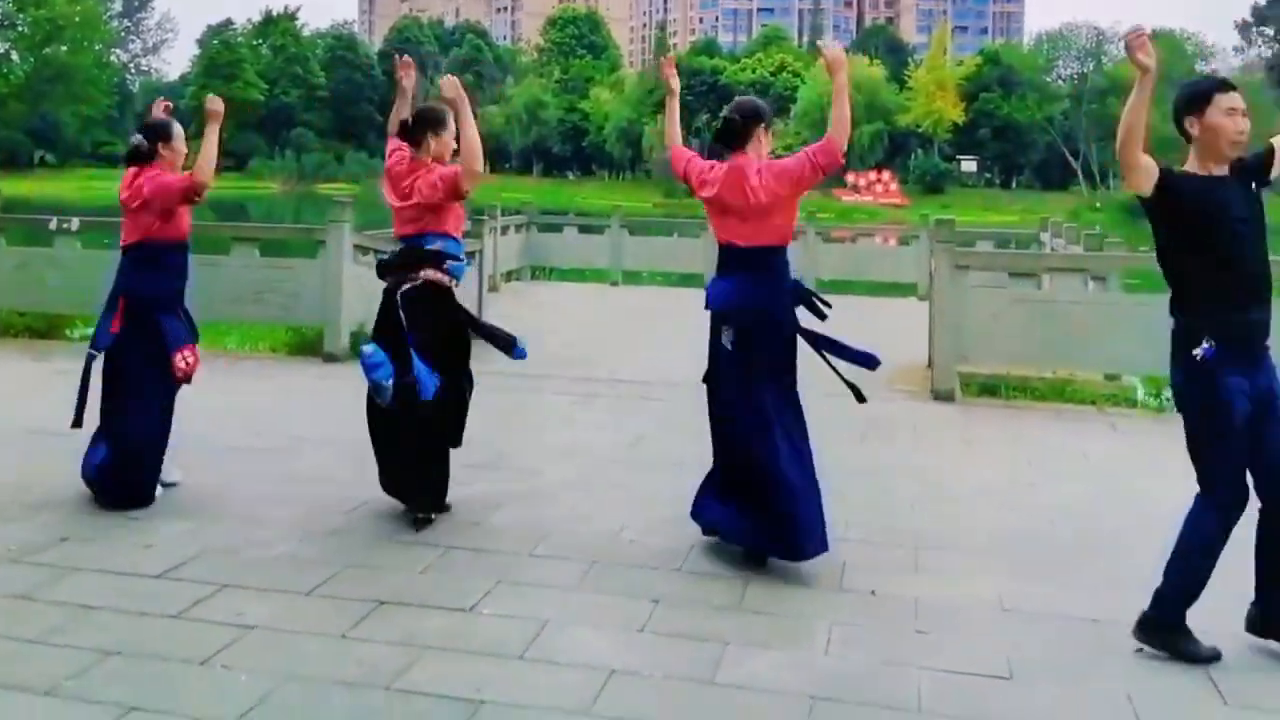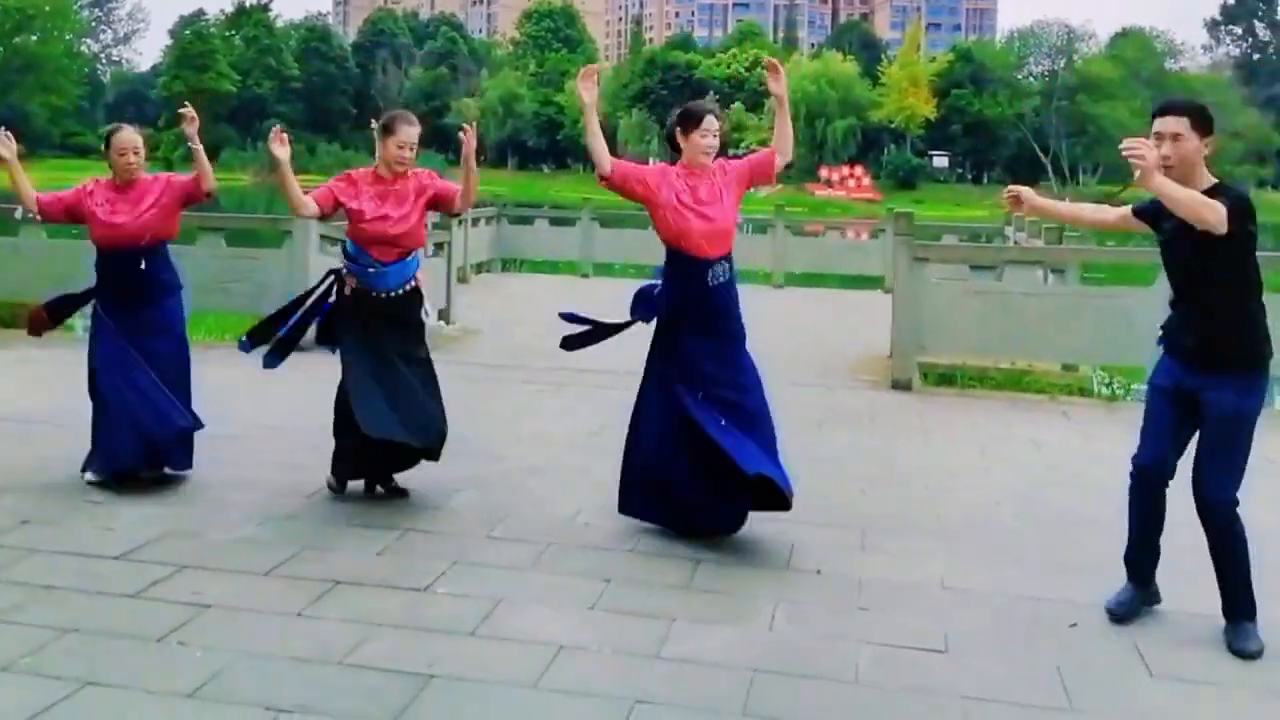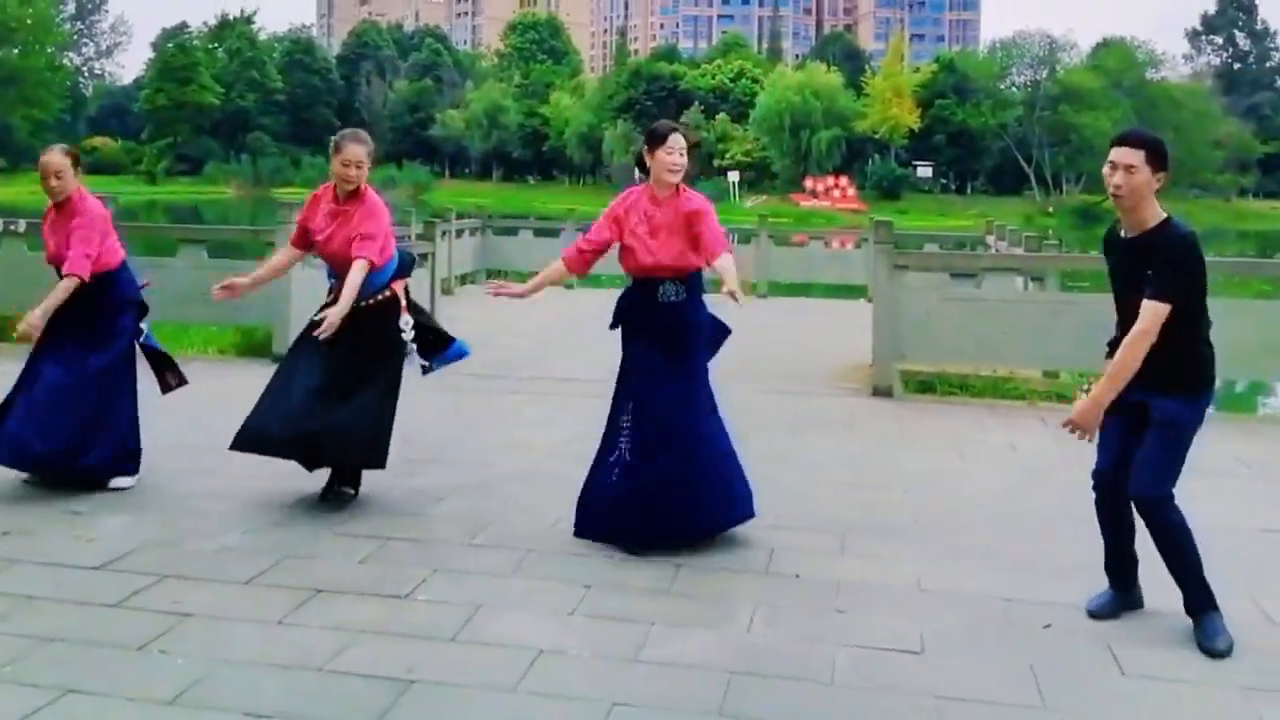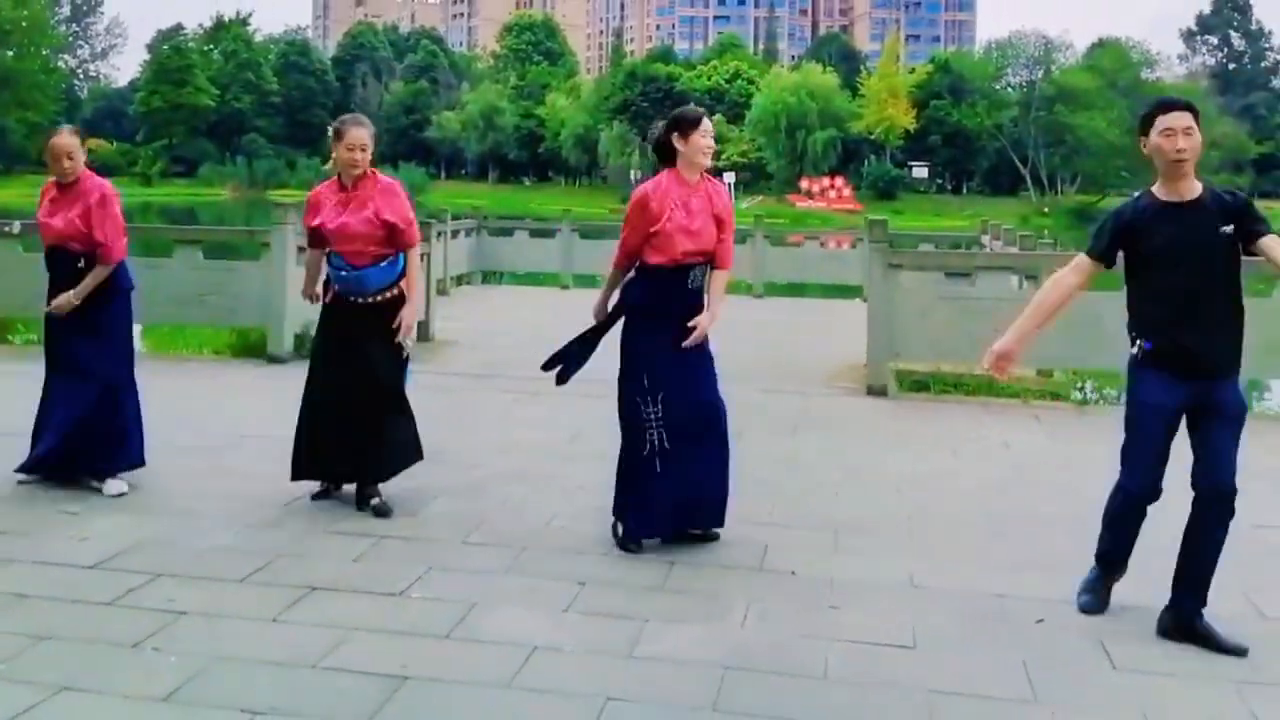
dt=0.4s
person 1, frame 1
right shoulder: (1170, 192)
right elbow: (1129, 158)
right wrist: (1145, 78)
right hip: (1206, 365)
right knee: (1224, 493)
right ankle: (1162, 621)
person 1, frame 2
left shoulder: (1232, 201)
right shoulder: (1163, 206)
left elbow: (1204, 216)
right elbow: (1109, 217)
left wrist: (1155, 180)
right wrist: (1043, 205)
left hip: (1235, 372)
right hip: (1179, 362)
left knee: (1214, 496)
right knee: (1147, 471)
left ankle: (1241, 615)
right ankle: (1140, 581)
person 1, frame 3
left shoulder: (1178, 245)
right shoulder: (1114, 237)
left elbow: (1146, 331)
left wrist: (1095, 399)
left hip: (1180, 387)
right hip: (1128, 375)
left knee: (1149, 490)
right knee: (1108, 479)
left ankle: (1204, 609)
right ankle: (1123, 585)
person 1, frame 4
left shoulder: (1232, 209)
right shoulder: (1132, 217)
right elbow: (1072, 275)
right wrist: (1016, 335)
left hip: (1220, 376)
right hip: (1157, 370)
left knee: (1219, 492)
right knee: (1138, 483)
left ankle: (1184, 612)
right ankle: (1106, 566)
person 2, frame 1
left shoulder: (709, 176)
right shoulder: (777, 176)
left elbow: (674, 150)
right elbow: (835, 145)
left wrist: (672, 94)
right wrist: (839, 78)
left hip: (733, 302)
right hip: (767, 303)
left knee: (741, 410)
right knee: (768, 417)
left ankle: (731, 519)
right ankle: (776, 531)
person 2, frame 2
left shoulder: (731, 176)
right shoulder: (659, 181)
left elbow: (779, 157)
right elbow: (606, 165)
left wrist: (780, 103)
right wrist: (590, 108)
left hip: (723, 307)
right hip: (683, 309)
left knee: (735, 401)
right knee: (703, 403)
left ankle: (710, 497)
right ankle: (701, 504)
person 2, frame 3
left shoulder: (696, 205)
right shoulder: (624, 206)
left elbow: (719, 250)
right elbow: (580, 256)
left wrist: (731, 280)
right wrist: (527, 288)
left hip: (684, 322)
right hip: (643, 325)
left knee: (687, 419)
right knee: (640, 417)
left ankle: (687, 515)
right ankle: (624, 518)
person 2, frame 4
left shoulder: (718, 195)
right shoulder: (652, 193)
left elbow: (722, 262)
right elbow: (625, 251)
left wrist: (710, 313)
right wrist: (604, 300)
left hip: (689, 310)
right hip: (652, 310)
left knee: (703, 413)
right knee: (652, 415)
left ankle: (685, 515)
right ankle: (630, 516)
person 3, frame 1
left shoulder: (400, 168)
right shoulder: (438, 177)
left elbow: (394, 134)
right elbow: (472, 169)
left wrist: (405, 93)
right wrist: (459, 103)
left hip: (410, 290)
right hip: (432, 292)
left knee: (415, 388)
right knee: (438, 390)
left ankle: (416, 490)
right ankle: (423, 498)
person 3, frame 2
left shoulder: (423, 183)
right shoulder: (352, 183)
left elbow: (464, 203)
right elbow: (306, 208)
left wrist: (468, 159)
right wrist: (284, 166)
left hip: (402, 299)
right hip: (357, 297)
left knee: (407, 382)
right knee: (363, 380)
left ankle: (380, 469)
right ankle: (347, 467)
person 3, frame 3
left shoulder: (372, 208)
right shoulder: (317, 201)
left elbow: (360, 266)
right elbow: (295, 250)
left wrist: (340, 309)
right wrist: (249, 281)
left hip: (381, 307)
right hip: (342, 300)
left knee: (365, 393)
right knee: (316, 382)
left ankle: (348, 475)
right ankle: (336, 471)
person 3, frame 4
left shoulder: (388, 190)
right shoulder: (320, 197)
left elbow: (412, 252)
left wrist: (411, 305)
right wrist: (310, 284)
left hip: (386, 302)
right hip: (342, 304)
left knee: (378, 388)
right knee: (330, 388)
left ankle: (368, 481)
right ankle: (332, 473)
person 4, frame 1
left shoulder: (138, 177)
right shoulder: (149, 182)
right elbow: (200, 182)
left wrist: (155, 125)
right wrist: (214, 123)
left hip: (148, 293)
right hip: (148, 297)
left knee: (151, 382)
right knee: (143, 387)
left ankle: (124, 469)
right ankle: (125, 483)
person 4, frame 2
left shoulder: (164, 187)
right shoulder: (91, 194)
left elbow: (207, 187)
right elbow: (40, 205)
left wrist: (194, 141)
left hip: (158, 293)
right hip: (112, 295)
left knee: (165, 373)
right knee: (113, 375)
left ankle: (161, 454)
right ankle: (113, 456)
person 4, frame 3
left shoulder: (88, 213)
right shoulder: (56, 209)
left elbow: (76, 272)
left wrist: (41, 311)
right wrist: (44, 310)
left hip: (111, 302)
right hip: (80, 303)
left knee: (105, 384)
right knee: (54, 376)
left ankle: (122, 465)
right ankle: (53, 458)
person 4, frame 4
left shoulder: (101, 192)
right shoulder: (48, 192)
left elbow: (111, 255)
left wrist: (78, 295)
left hip: (101, 294)
right hip: (65, 294)
left knee: (106, 377)
right knee: (64, 375)
left ankle: (110, 465)
right ankle: (53, 458)
